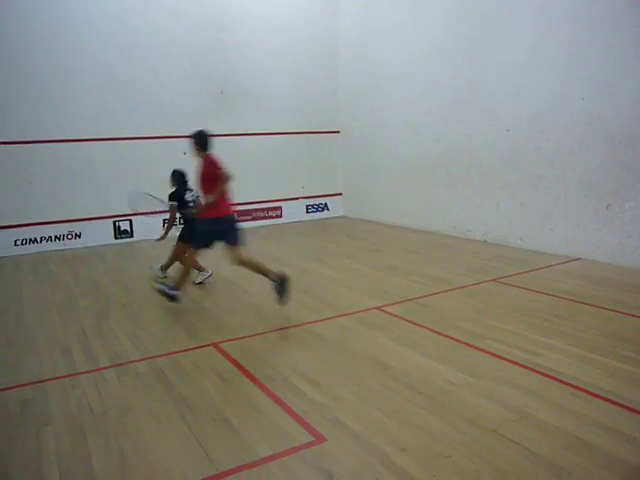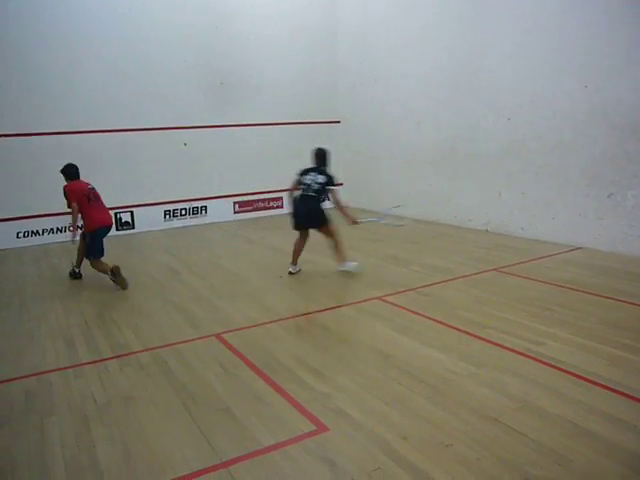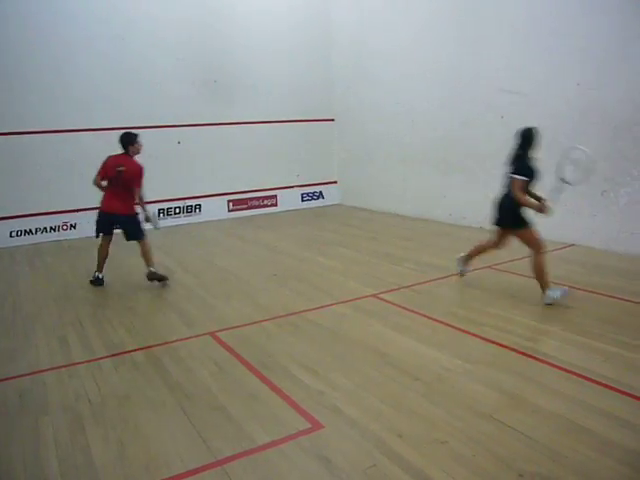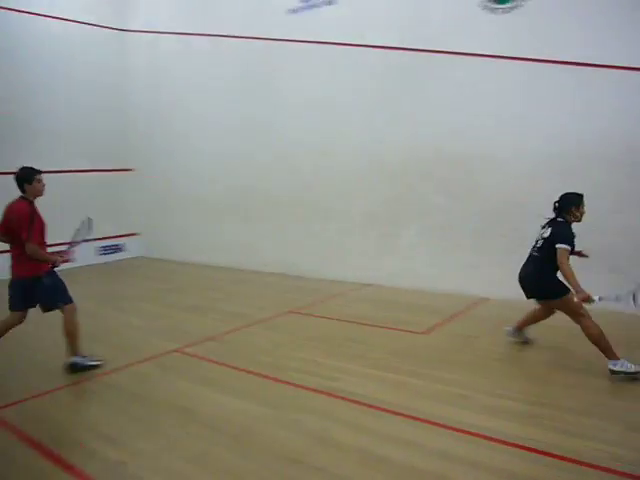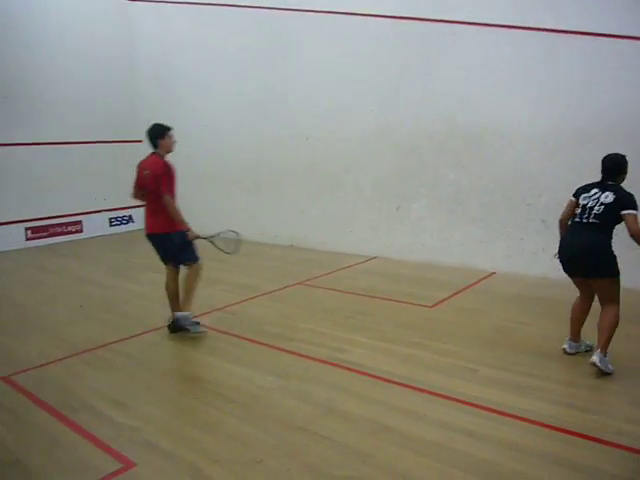
dt=0.7s
person 1, frame 1
left shoulder: (208, 160)
right shoulder: (210, 160)
left elbow: (227, 176)
left wrist: (213, 197)
right wrist: (203, 203)
left hip: (211, 215)
right hip: (226, 214)
left knee: (191, 252)
right knee: (238, 256)
left ankle: (175, 290)
right ankle: (277, 278)
person 1, frame 2
left shoulder: (68, 188)
right shoulder: (87, 185)
left elbow: (75, 208)
left wrist: (74, 229)
left hip: (95, 225)
right hip: (108, 221)
left knee: (95, 261)
right knee: (83, 239)
left ankle: (111, 272)
right ankle: (76, 269)
person 1, frame 3
left shoulder: (110, 160)
right shoulder: (137, 167)
left elbow: (96, 181)
right elbow: (137, 193)
right wrist: (145, 212)
left hip: (107, 209)
right hip: (127, 211)
left knee: (105, 241)
right knee: (142, 240)
left ankle: (98, 275)
right ankle: (151, 271)
person 1, frame 4
right shoulder: (29, 212)
right elbow: (31, 249)
right wrist: (54, 259)
left hip: (19, 272)
right hip: (38, 271)
right knee: (69, 310)
right ankle: (75, 358)
person 1, frame 5
left shoulder: (143, 165)
right shoulder: (164, 166)
left elbow: (138, 194)
right elbow: (169, 202)
right wrist: (186, 229)
left hip: (152, 228)
right hip: (169, 228)
left knee: (172, 269)
right knee: (194, 266)
left ankle: (177, 317)
right ankle: (183, 314)
person 2, frame 1
left shoulder: (174, 195)
right shoulder: (191, 191)
left elbow: (173, 217)
left wrist: (165, 234)
left hip: (191, 225)
left knee: (179, 254)
right knee: (178, 250)
left ankle: (204, 271)
right ankle: (163, 269)
person 2, frame 2
left shoulder: (305, 172)
right shoulder: (328, 178)
left elbow: (292, 189)
right elbow: (336, 201)
left wrist: (294, 203)
right wrist: (349, 217)
left hip: (299, 208)
right hip: (314, 210)
left knee: (303, 236)
right knee: (333, 235)
left ankle: (293, 266)
right ankle: (344, 264)
person 2, frame 3
left shoulder: (520, 159)
right shoulder: (524, 164)
right elbow: (516, 193)
left wrist: (536, 197)
right wrist: (535, 205)
left hip: (507, 208)
right hip: (511, 211)
left knee: (498, 242)
right knee: (538, 248)
left ankle: (464, 260)
right ankle: (548, 292)
person 2, frame 4
left shoulder: (553, 223)
right shoulder: (564, 232)
right elbow: (562, 263)
left wrist: (572, 251)
right wrist: (579, 290)
left hip: (528, 274)
right hip: (540, 279)
left knee: (548, 308)
right knee: (582, 316)
left ankle: (516, 330)
right ankle: (614, 362)
person 2, frame 5
left shoulder: (584, 189)
left elbow: (563, 219)
left hip: (568, 245)
right hip: (596, 248)
left knee: (585, 294)
right knee: (610, 303)
left ankle: (573, 342)
right ankle: (600, 355)
